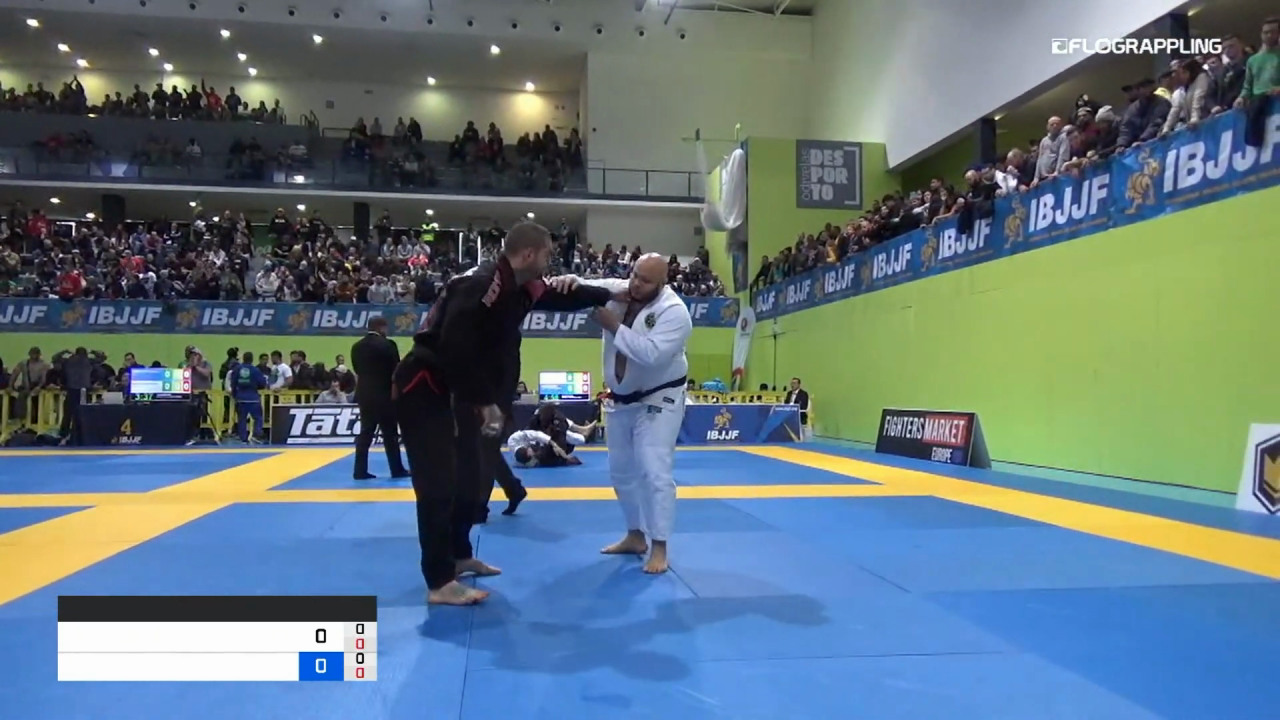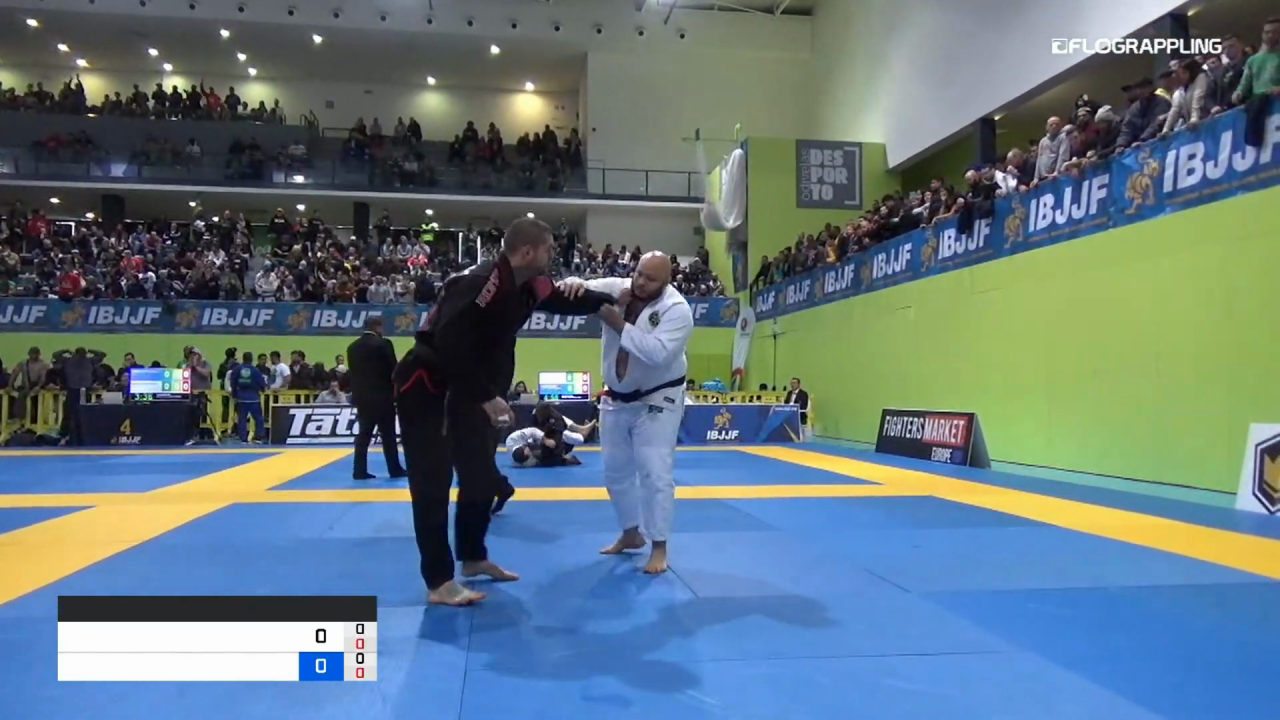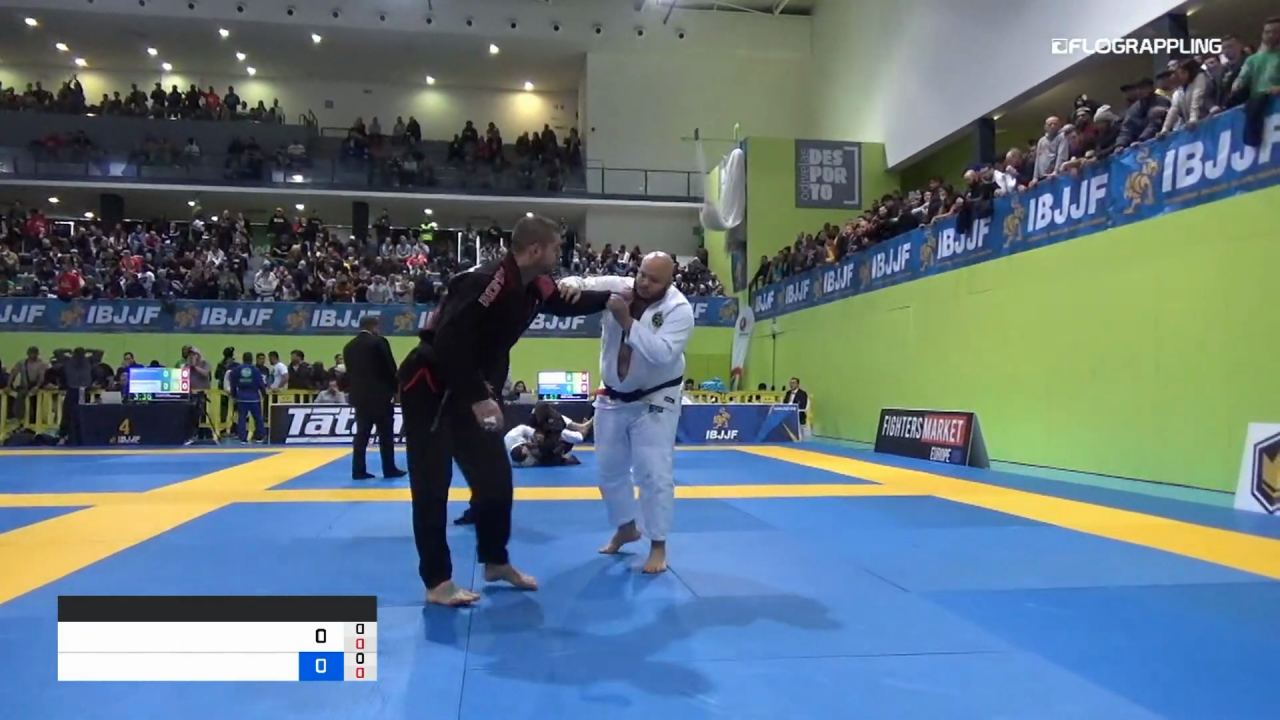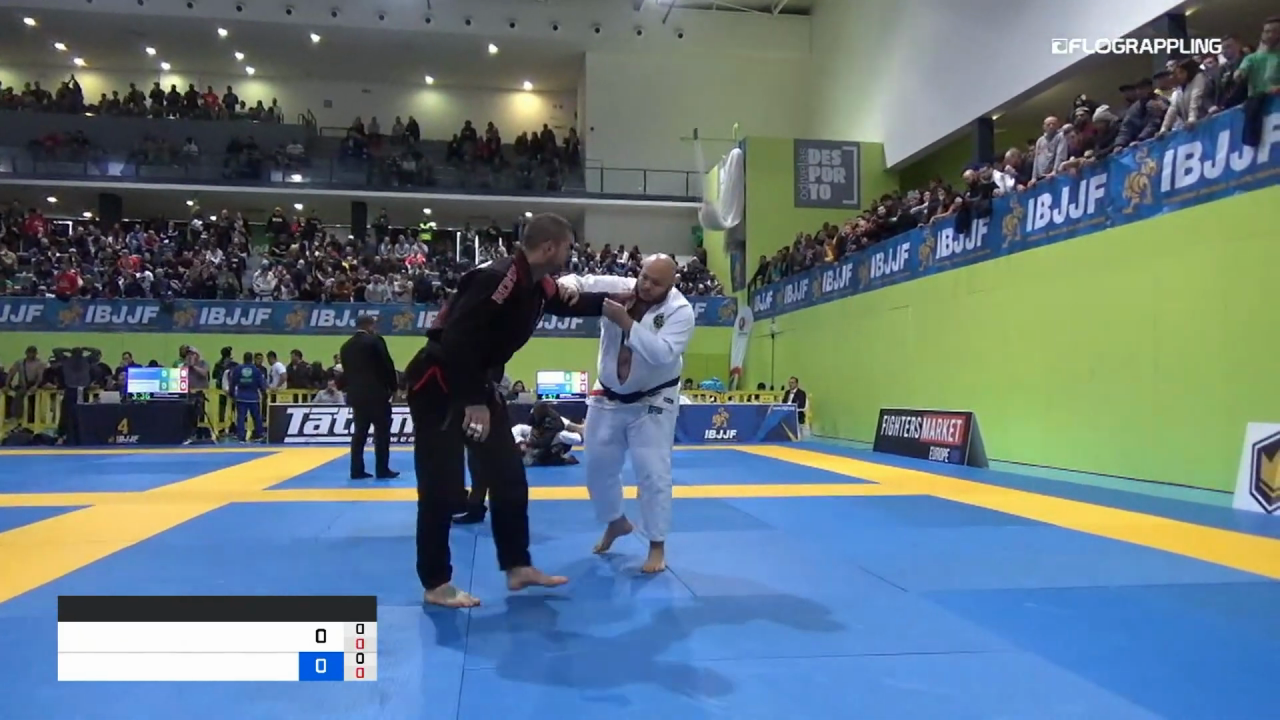
dt=0.1s
person 1, frame 1
left shoulder: (520, 287)
right shoulder: (482, 286)
left elbow: (561, 299)
right elbow: (454, 346)
left wrist: (610, 296)
right wrist: (485, 401)
left hip: (447, 388)
right hip: (423, 386)
left knee: (470, 478)
right knee: (438, 483)
left ankle: (458, 556)
right ankle: (441, 583)
person 1, frame 2
left shoulder: (527, 285)
right shoulder: (480, 284)
left elbow: (565, 300)
right elbow: (449, 346)
left wrist: (613, 298)
right wrist: (486, 397)
left hip: (464, 389)
right hip: (426, 386)
left knee: (483, 477)
right knee: (433, 485)
left ankle: (474, 557)
right ankle: (439, 582)
person 1, frame 3
left shoulder: (531, 285)
right shoulder: (484, 283)
left elbow: (567, 303)
right elbow: (449, 345)
left wrist: (612, 297)
right wrist: (478, 398)
left hip: (466, 388)
right hip: (430, 385)
left knee: (495, 478)
right knee: (432, 485)
left ankle: (496, 562)
right ankle: (437, 581)
person 1, frame 4
left shoulder: (535, 282)
right shoulder: (496, 279)
left elbow: (567, 304)
right elbow: (457, 342)
left wrist: (613, 299)
right wrist: (473, 402)
left hip: (474, 383)
right hip: (439, 382)
left knee: (509, 478)
right knee: (442, 486)
left ankle: (518, 566)
right ankle: (435, 583)
person 2, frame 1
left shoulder: (674, 311)
right shoulder: (618, 292)
left elbow: (653, 354)
left wrist: (615, 327)
right wrist: (568, 280)
left hip: (659, 401)
right hip: (622, 399)
left knee: (656, 472)
right knee: (622, 472)
left ankle: (659, 548)
right ankle: (636, 536)
person 2, frame 2
left shoulder: (676, 309)
right shoulder: (618, 289)
left elbow: (658, 353)
right elbow: (586, 288)
left wrist: (621, 325)
right wrist: (574, 285)
left hip: (657, 401)
right hip: (617, 399)
left knee: (655, 474)
right knee: (616, 471)
left ankle: (659, 549)
right ankle: (631, 533)
person 2, frame 3
left shoulder: (679, 310)
right shoulder: (618, 287)
left elbow: (663, 354)
right elbow: (585, 286)
left wrist: (628, 323)
right wrist: (572, 285)
left hip: (655, 400)
right hip: (614, 397)
left knee: (655, 474)
right knee: (610, 469)
left ankle: (658, 548)
right ankle: (626, 527)
person 2, frame 4
left shoulder: (680, 311)
right shoulder: (618, 288)
left elbow: (663, 354)
right elbow: (584, 283)
left wrist: (627, 323)
right wrist: (571, 285)
left hip: (653, 402)
right hip: (609, 398)
left knee: (654, 475)
right knee: (598, 465)
left ankle: (656, 548)
right ankle: (616, 522)
